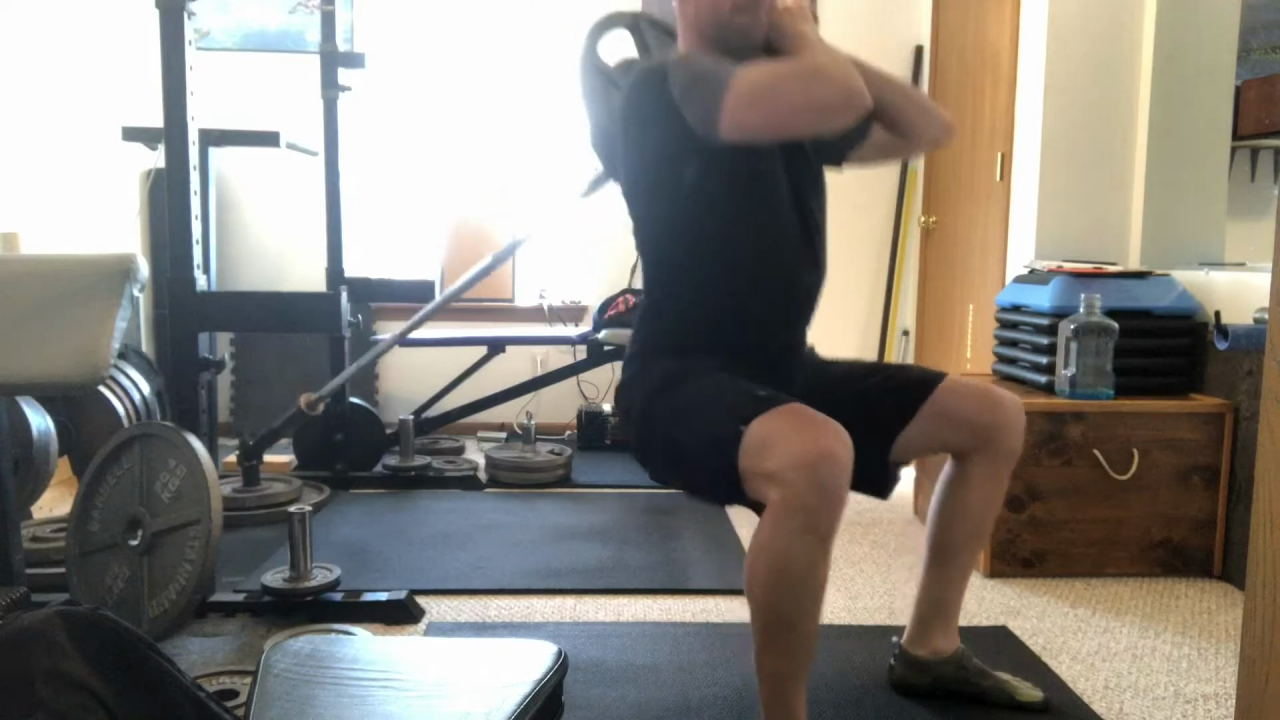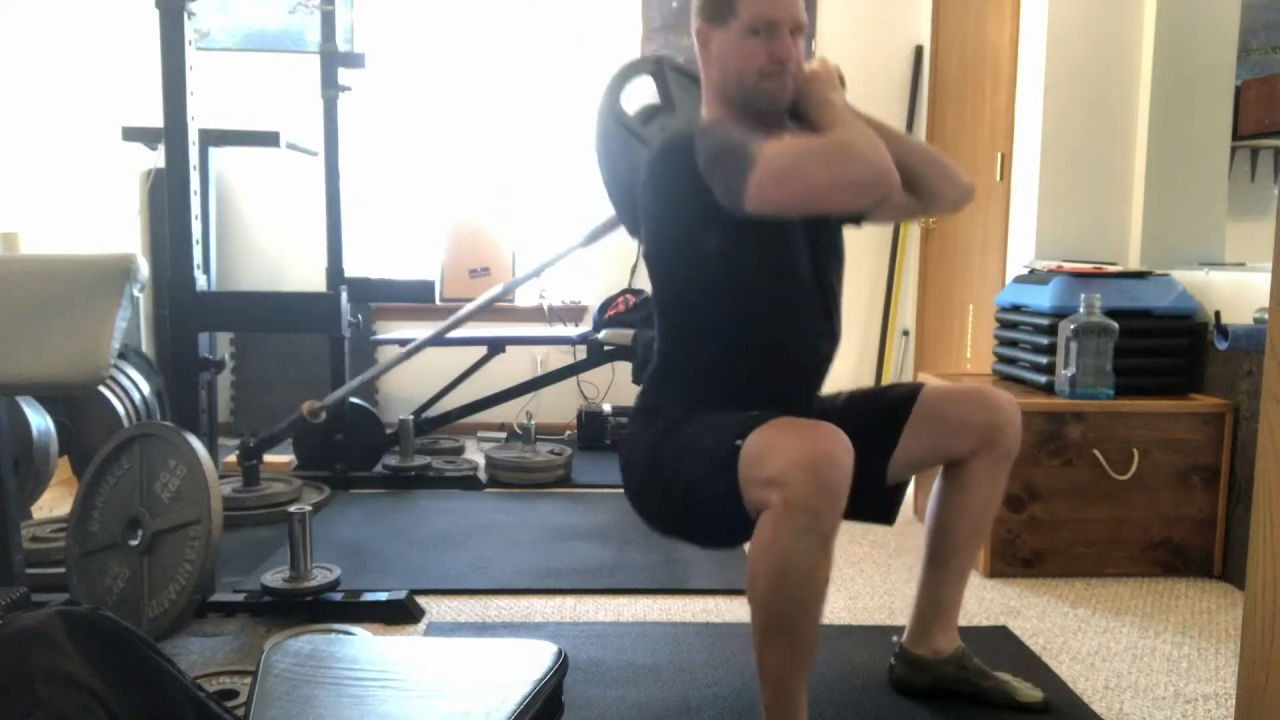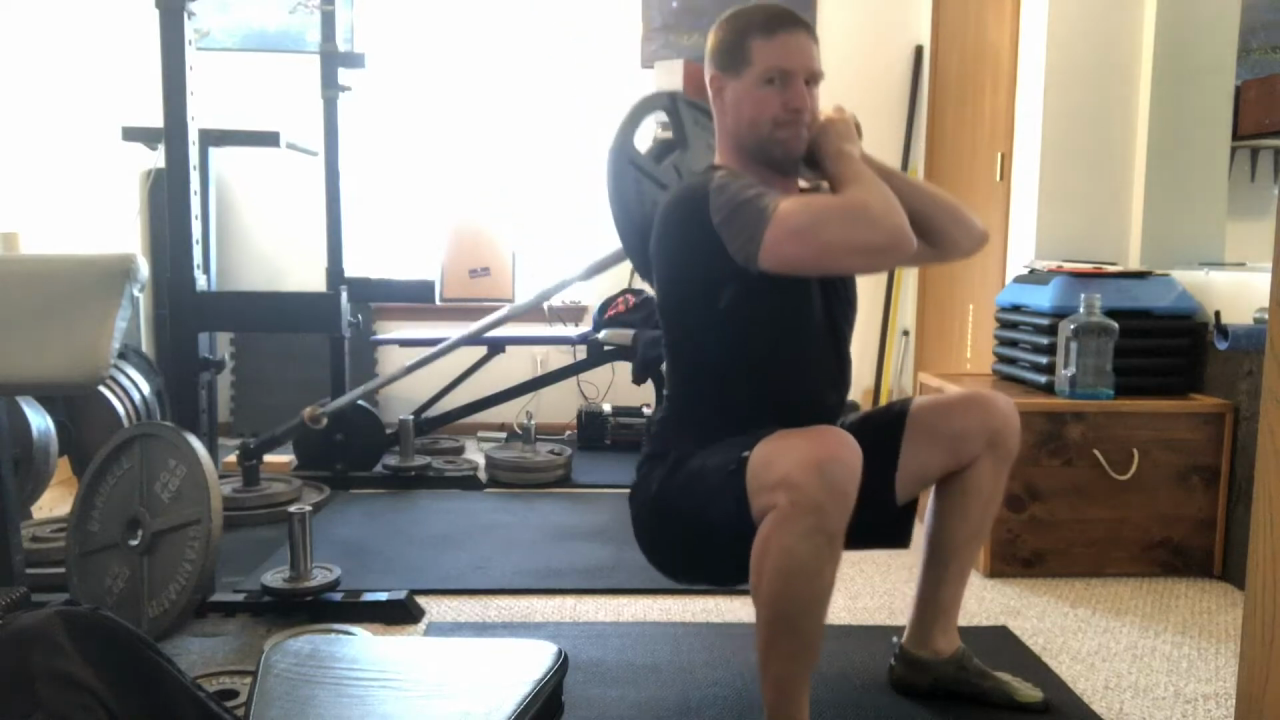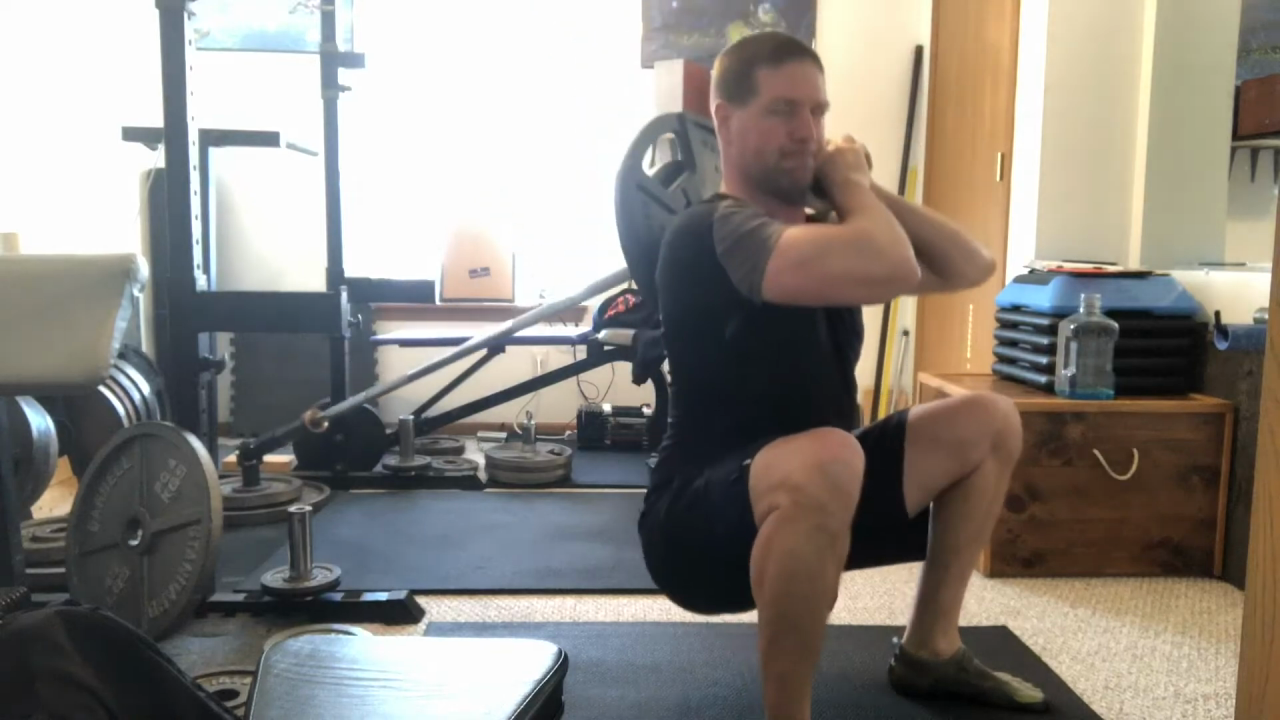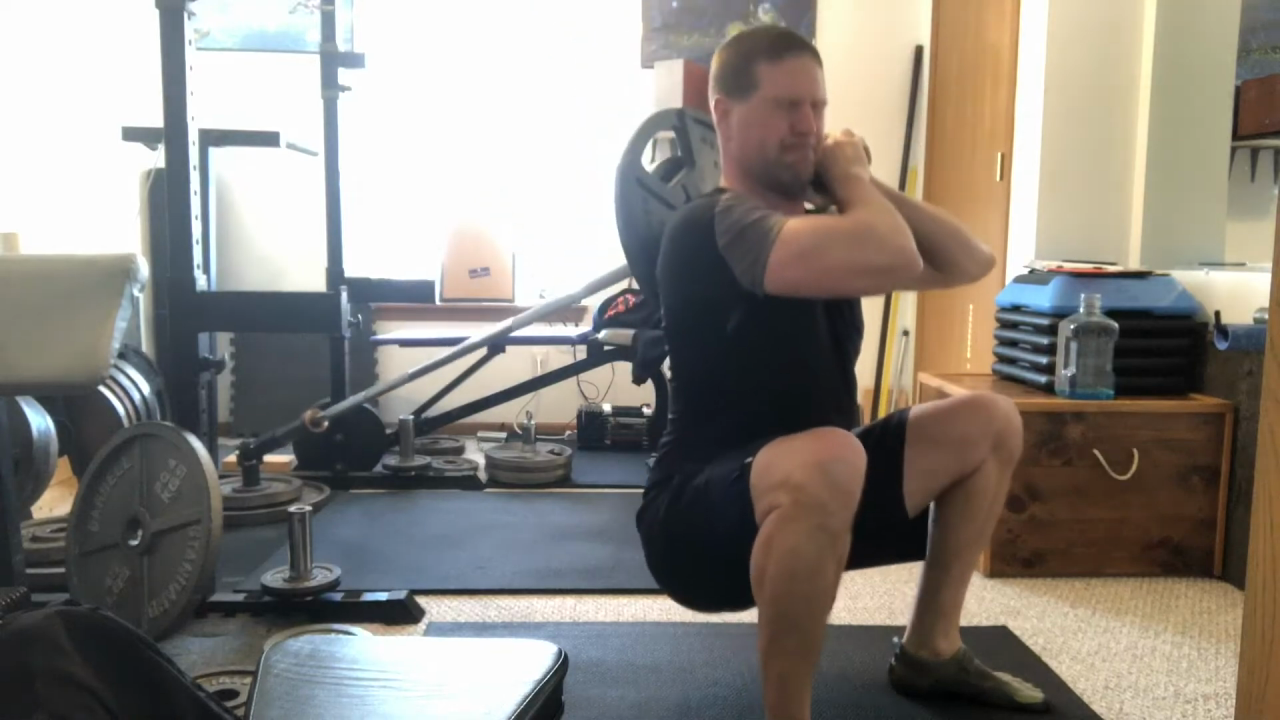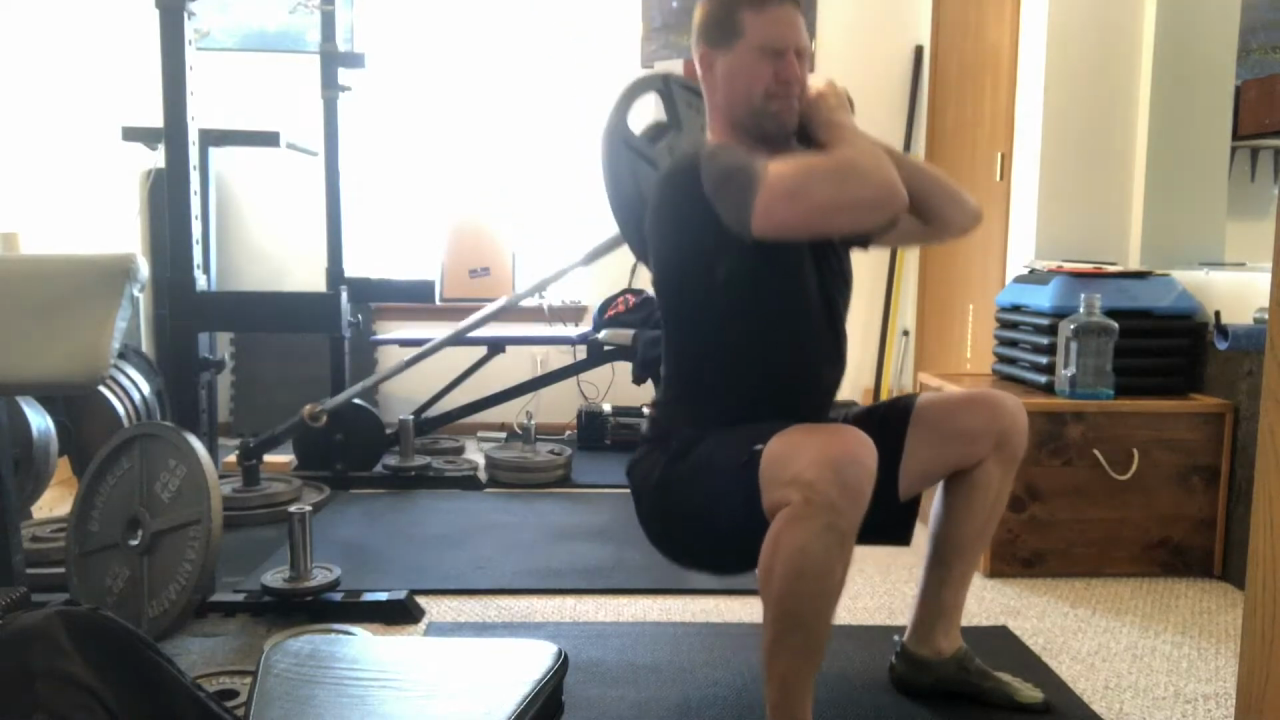
dt=0.2s
person 1, frame 1
left shoulder: (793, 96)
right shoulder: (673, 87)
left elbow: (928, 128)
right elbow: (837, 97)
left hip: (779, 372)
right hip: (684, 383)
left knee: (994, 420)
right knee: (815, 457)
left ankle: (929, 648)
person 1, frame 2
left shoulder: (805, 155)
right shoulder: (699, 156)
left elbow: (948, 189)
right elbow: (865, 176)
left wrist: (831, 106)
right wrist: (830, 102)
left hip: (778, 416)
right hip: (684, 443)
left knee: (991, 419)
right knee: (815, 462)
left ankle: (929, 648)
person 1, frame 3
left shoulder: (812, 210)
right shoulder: (712, 206)
left elbow: (962, 236)
right elbow: (885, 239)
left wrist: (852, 159)
right wrist: (843, 153)
left hip: (785, 468)
right hip: (691, 491)
left knee: (988, 421)
right knee: (822, 463)
left ankle: (929, 650)
person 1, frame 4
left shoulder: (818, 236)
right shoulder: (716, 235)
left elbow: (970, 266)
right elbow: (890, 269)
left wrist: (859, 189)
right wrist: (850, 183)
left hip: (801, 495)
right hip: (697, 517)
left knee: (988, 422)
right knee: (824, 463)
left ankle: (930, 650)
person 1, frame 5
left shoulder: (819, 232)
right shoulder: (716, 229)
left elbow: (969, 262)
right elbow: (890, 260)
left wrist: (859, 182)
right wrist: (851, 176)
left hip: (801, 495)
right hip: (696, 516)
left knee: (991, 423)
right knee: (826, 463)
left ankle: (930, 650)
person 1, frame 6
left shoulder: (813, 190)
right shoulder: (706, 182)
left elbow: (957, 215)
right elbow: (873, 193)
left wrist: (845, 133)
right wrist: (836, 121)
left hip: (792, 467)
right hip: (693, 476)
left knee: (996, 422)
right knee: (839, 462)
left ankle: (930, 649)
